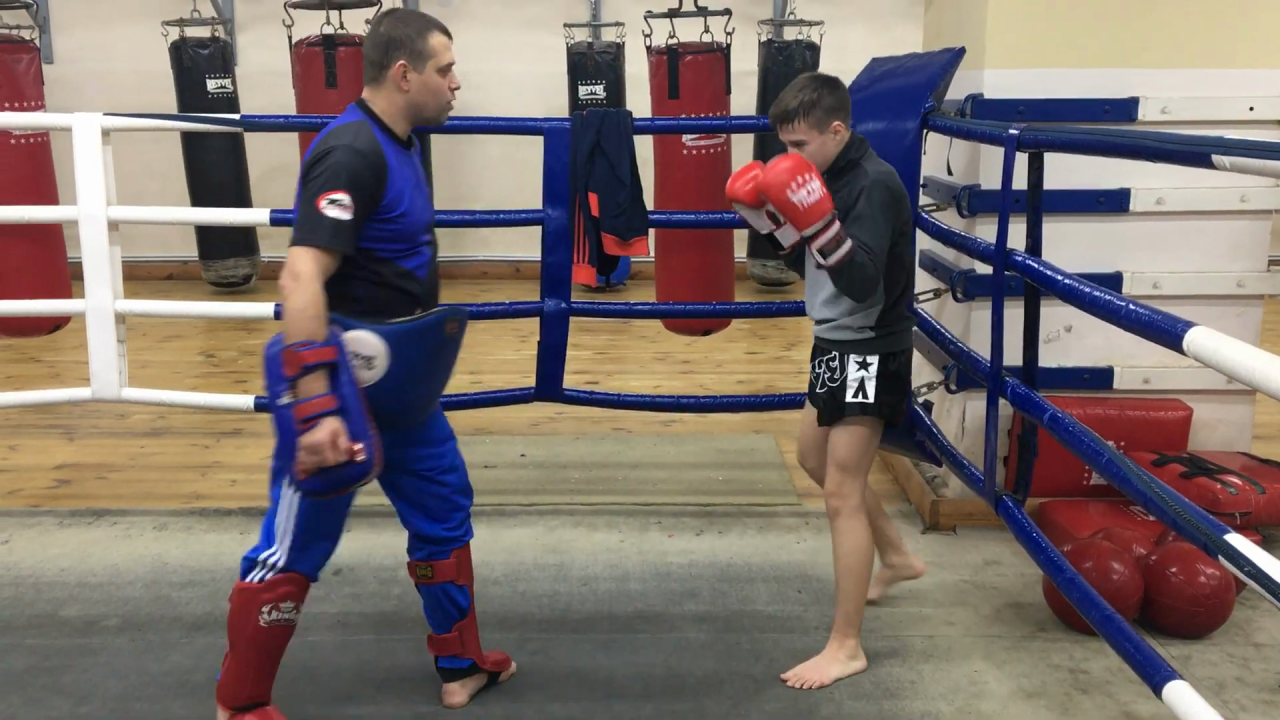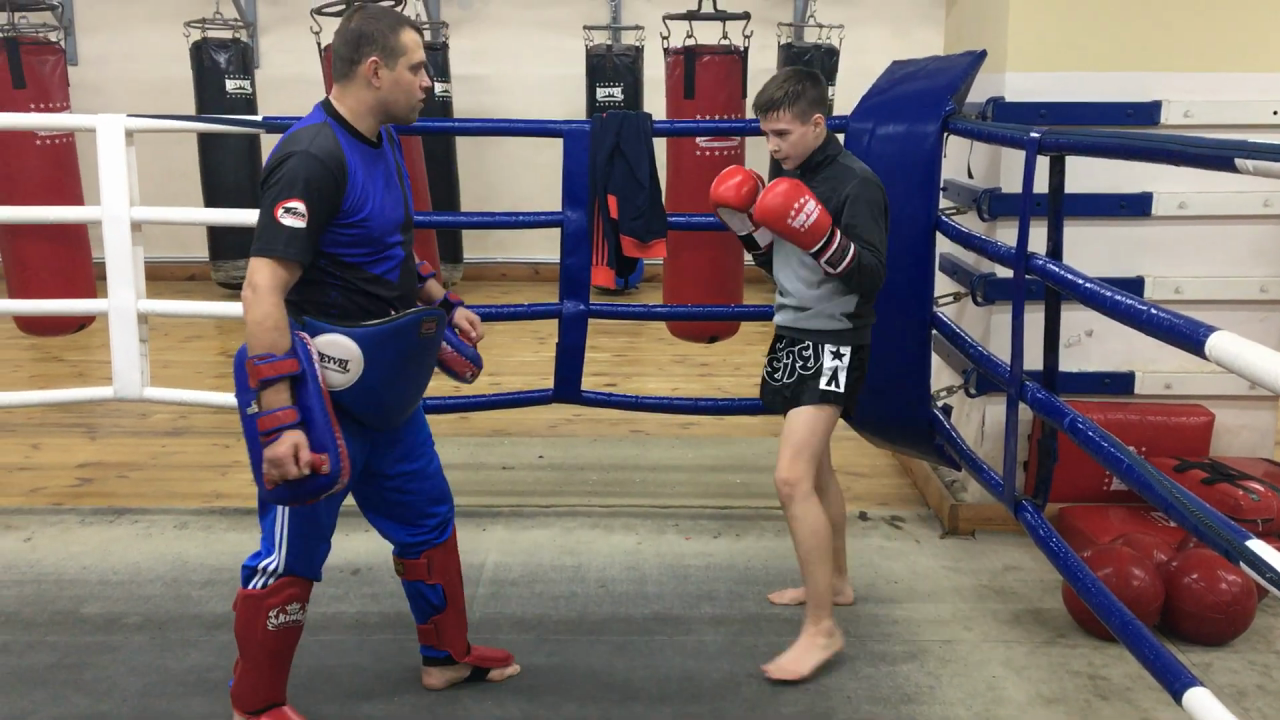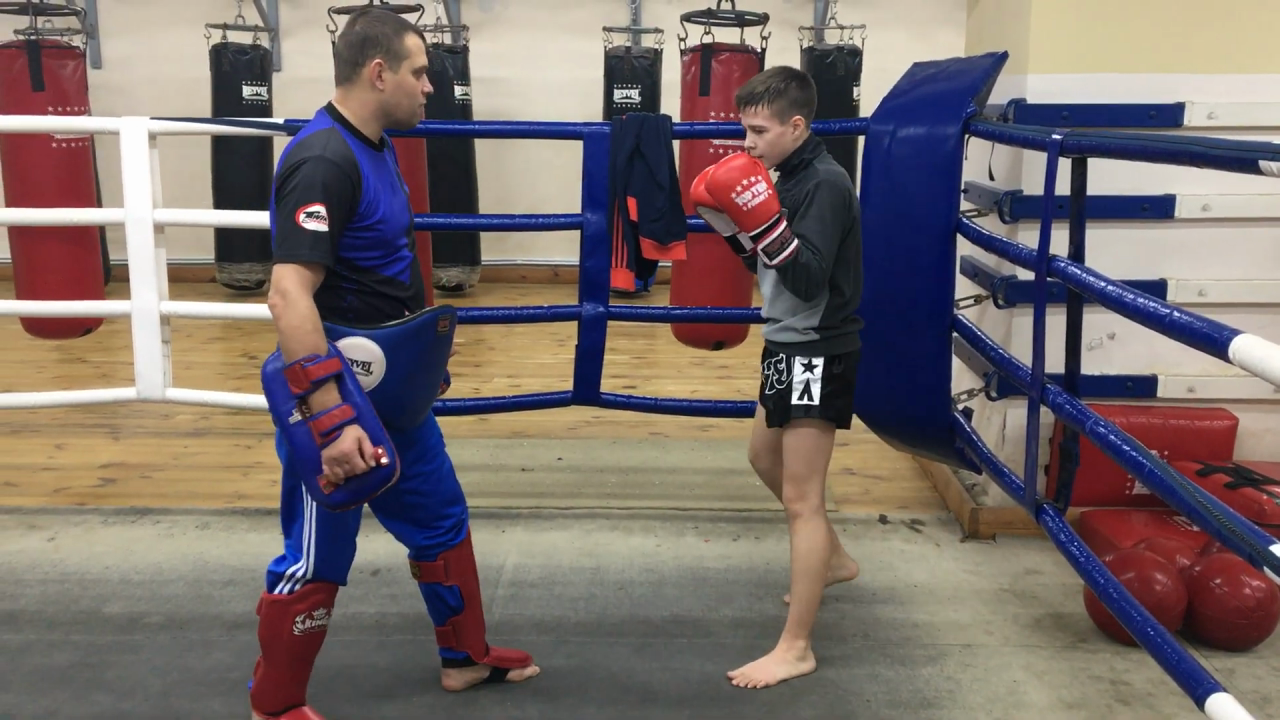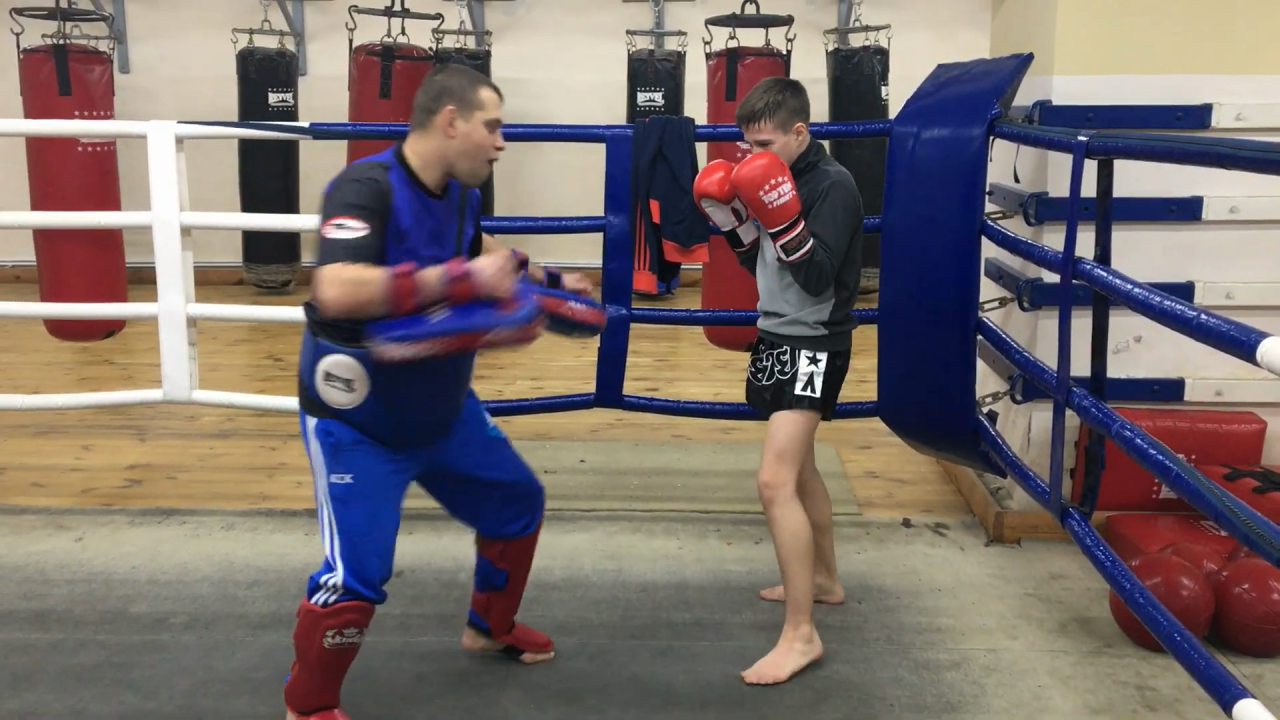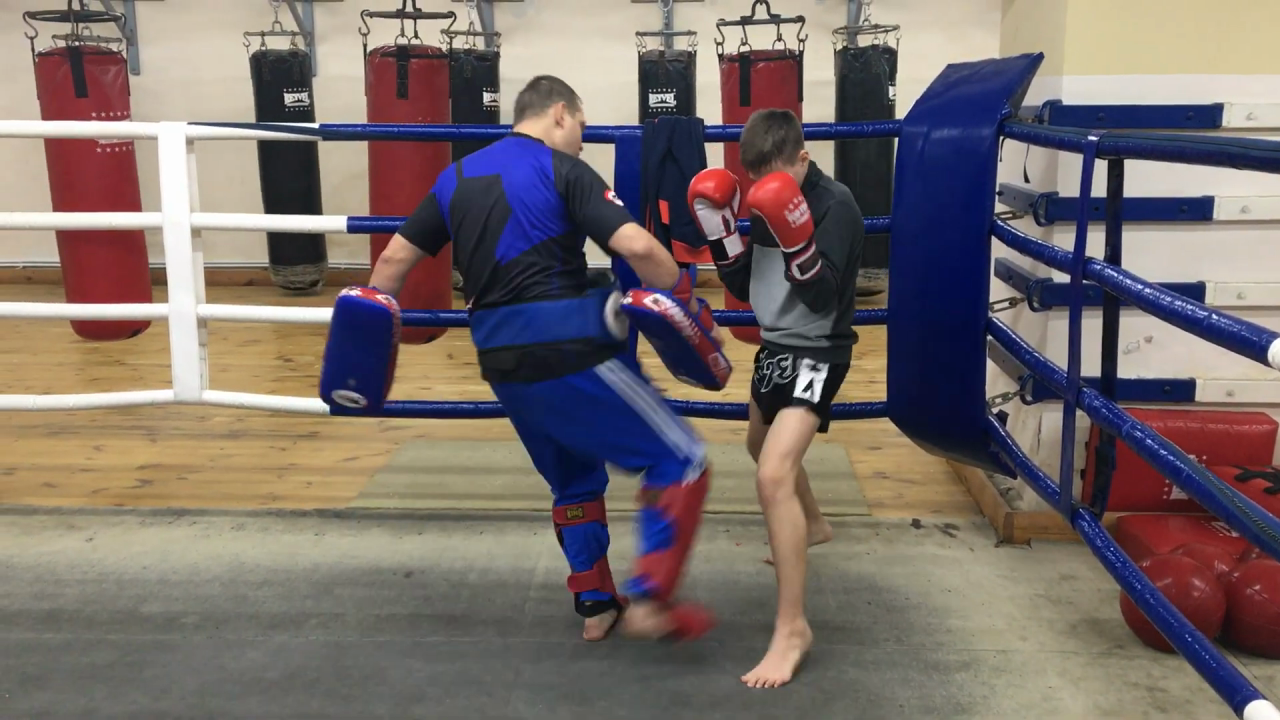
dt=0.5s
person 1, frame 1
left shoulder: (393, 145)
right shoulder: (352, 152)
right elbow: (300, 281)
right wrist: (318, 408)
left knee: (444, 514)
right knee: (299, 549)
person 1, frame 2
left shoulder: (382, 142)
right shoulder: (312, 157)
right elbow: (264, 292)
left wrist: (444, 303)
right wrist: (279, 421)
left hip: (384, 383)
right hip: (322, 390)
left knee: (427, 517)
right knee: (291, 552)
left ankle: (446, 654)
person 1, frame 3
left shoulder: (373, 145)
right shoulder: (324, 161)
right elbow: (290, 297)
right wrist: (332, 420)
right hip: (338, 390)
left knee: (440, 520)
right knee: (316, 559)
left ankle: (465, 656)
person 1, frame 4
left shoulder: (459, 190)
right shoulder: (362, 187)
right elbow: (335, 293)
left wrist: (549, 279)
right wrist: (451, 279)
left hip: (440, 400)
right hip: (356, 410)
left knee: (515, 500)
right knee: (356, 573)
left ankle: (490, 625)
person 1, frame 5
left shoulder: (458, 176)
right shoulder: (563, 169)
left elbow: (395, 261)
right elbow: (638, 248)
right wrist: (694, 314)
left hip: (504, 360)
right hip: (570, 349)
left knee: (576, 481)
right knee: (679, 463)
left ankle: (597, 603)
right ankle: (651, 601)
person 2, frame 1
left shoulder: (876, 183)
right shoulder: (828, 178)
left elbow: (863, 282)
left wrist: (813, 215)
right wrist: (772, 221)
left hip: (869, 354)
right hip: (838, 347)
left knee: (842, 495)
right knee: (812, 457)
left ankle: (845, 646)
right ankle: (895, 555)
person 2, frame 2
left shoulder: (855, 181)
right shoulder: (790, 175)
left elbow: (869, 276)
left wrist: (819, 235)
right wrist: (744, 223)
left hip: (833, 346)
right hip: (792, 336)
left knee: (792, 478)
right knee: (814, 469)
left ankle: (820, 627)
right ankle: (833, 580)
person 2, frame 3
left shoulder: (825, 184)
right shoulder: (785, 178)
left elbow: (807, 280)
left wrist: (762, 215)
right wrist: (730, 225)
left hip: (817, 355)
right hip: (789, 348)
left knee: (800, 498)
right knee: (764, 458)
left ankle: (795, 647)
right ankle: (834, 558)
person 2, frame 4
left shoulder: (834, 186)
right shoulder: (776, 183)
left elbow: (816, 276)
left wrist: (780, 214)
right wrist: (729, 216)
left hip: (812, 349)
right hip: (776, 340)
left knee: (774, 481)
right knee: (798, 468)
left ankle: (799, 634)
right ankle: (823, 577)
person 2, frame 5
left shoulder: (835, 203)
right shoulder: (765, 205)
left elbow: (820, 294)
right elbow: (743, 287)
left wrist: (793, 232)
right wrist: (716, 224)
left hip: (814, 355)
right hip: (776, 348)
left knee: (773, 477)
right knee: (762, 448)
left ankle: (791, 628)
right ankle: (813, 525)
